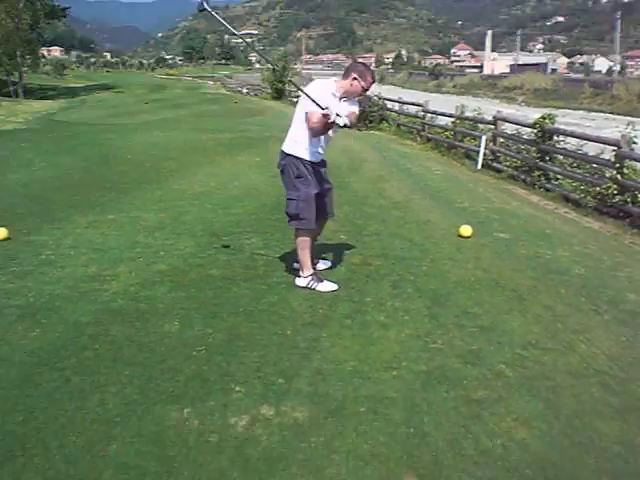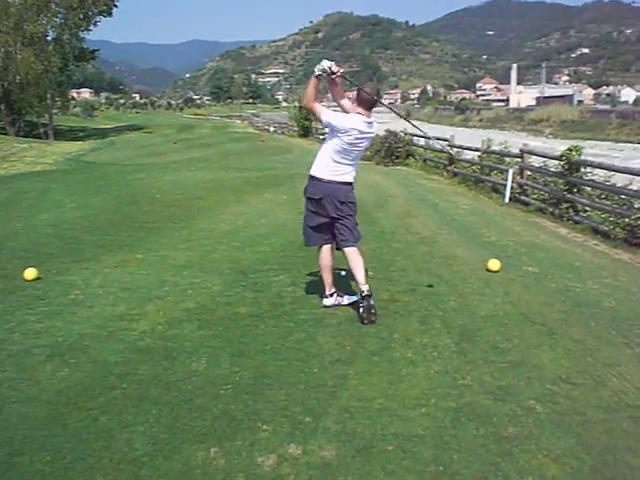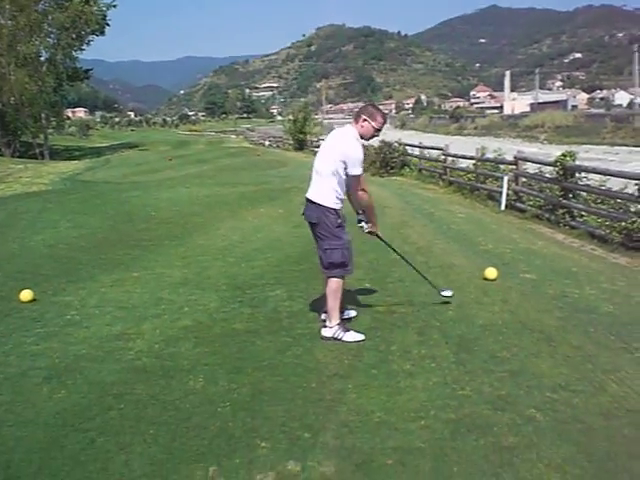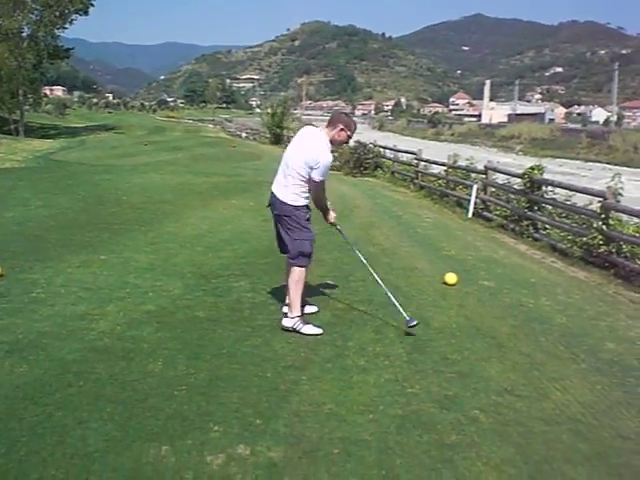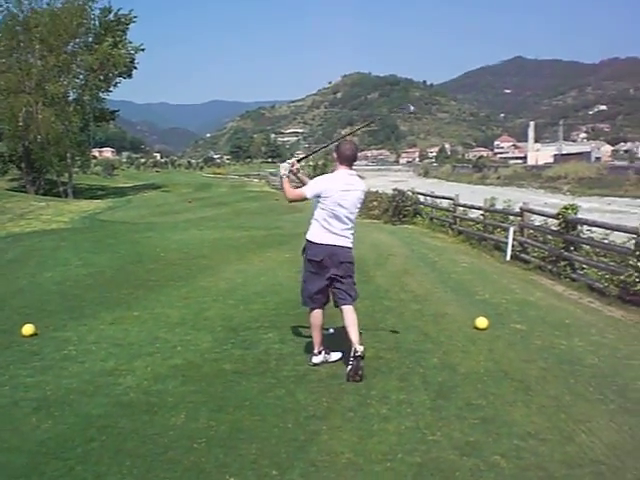
dt=1s
person 1, frame 1
left shoulder: (351, 103)
right shoulder: (318, 89)
left elbow: (351, 116)
right elbow: (313, 130)
left wrist: (342, 119)
right wrist: (328, 120)
left hip: (317, 162)
right hip: (296, 159)
left knee: (321, 214)
right knee: (305, 217)
left ankle: (305, 259)
right ankle: (306, 275)
person 1, frame 2
left shoulder: (345, 123)
right shoulder: (370, 126)
left elbow: (308, 104)
right elbow: (342, 103)
left wrist: (318, 75)
right wrist: (334, 78)
left hip: (319, 185)
right hip: (343, 188)
left knee: (324, 242)
right knee: (349, 243)
left ankle: (330, 293)
right ankle: (363, 289)
person 1, frame 3
left shoulder: (341, 136)
right shoulder: (350, 144)
right elbow: (360, 189)
left wrist: (362, 214)
right wrist: (370, 218)
left hip: (326, 206)
right hip: (324, 208)
left knee: (338, 262)
right knee: (338, 265)
left ankle: (332, 309)
right ankle: (332, 325)
person 1, frame 4
left shoulder: (308, 130)
right shoulder: (323, 156)
right elbow: (316, 191)
left wrist: (325, 205)
right wrist: (327, 211)
left hip: (278, 197)
right hip: (292, 206)
left knee: (294, 253)
right knee: (301, 258)
left ankle: (292, 303)
right ankle: (293, 316)
person 1, frame 5
left shoulder: (325, 182)
right shoulder: (360, 186)
left elbow: (290, 195)
left wrist: (284, 174)
right wrist: (300, 175)
left hip: (317, 248)
right hip: (343, 250)
left knee: (316, 303)
right knee: (346, 301)
left ankle: (318, 352)
right ankle: (356, 348)
